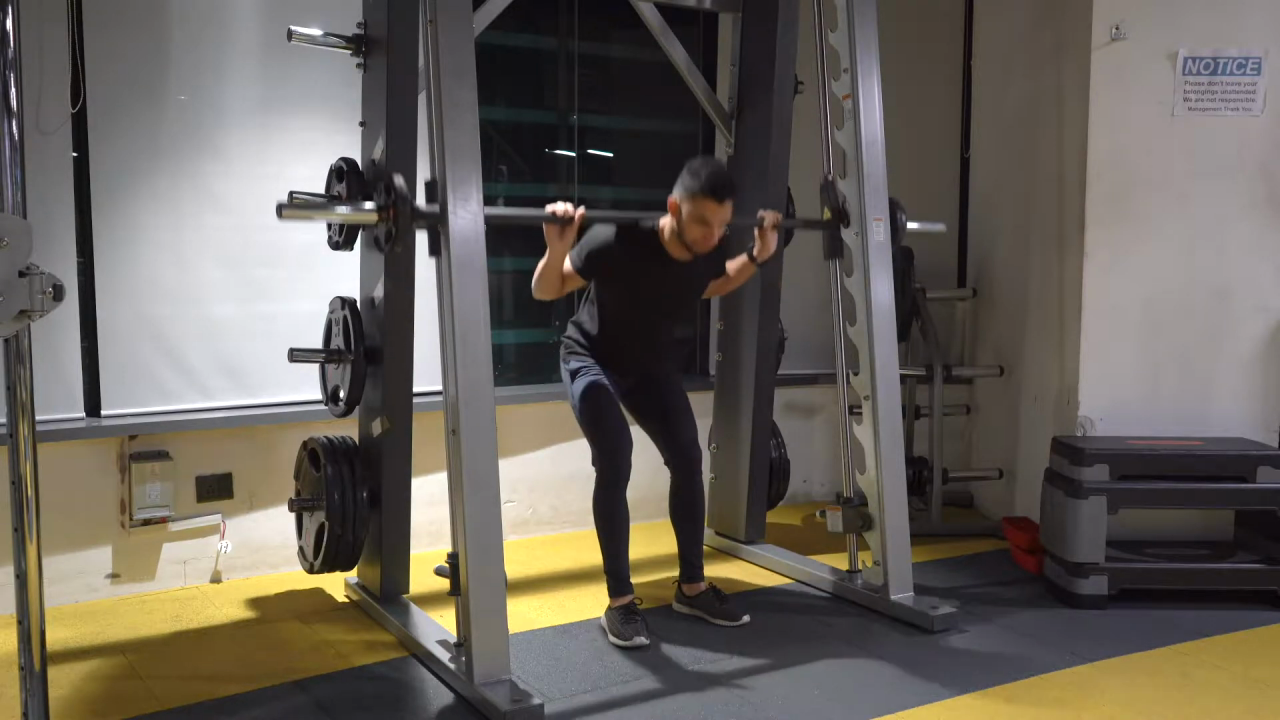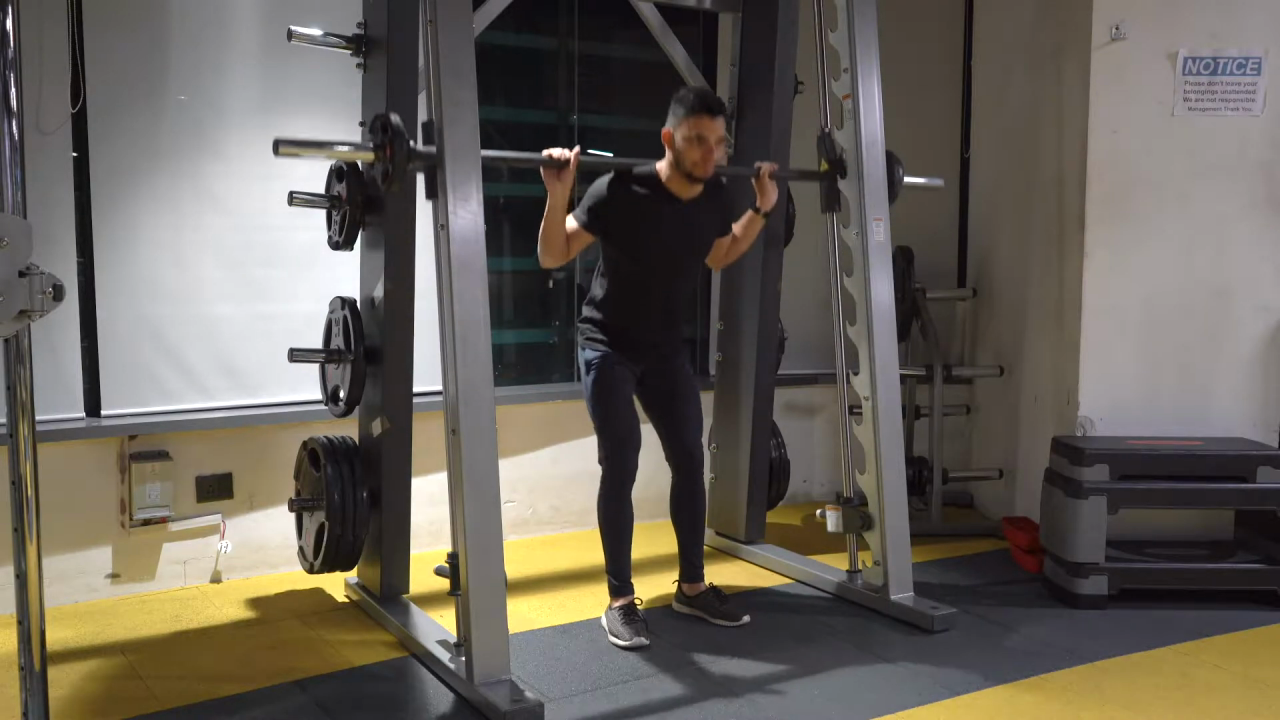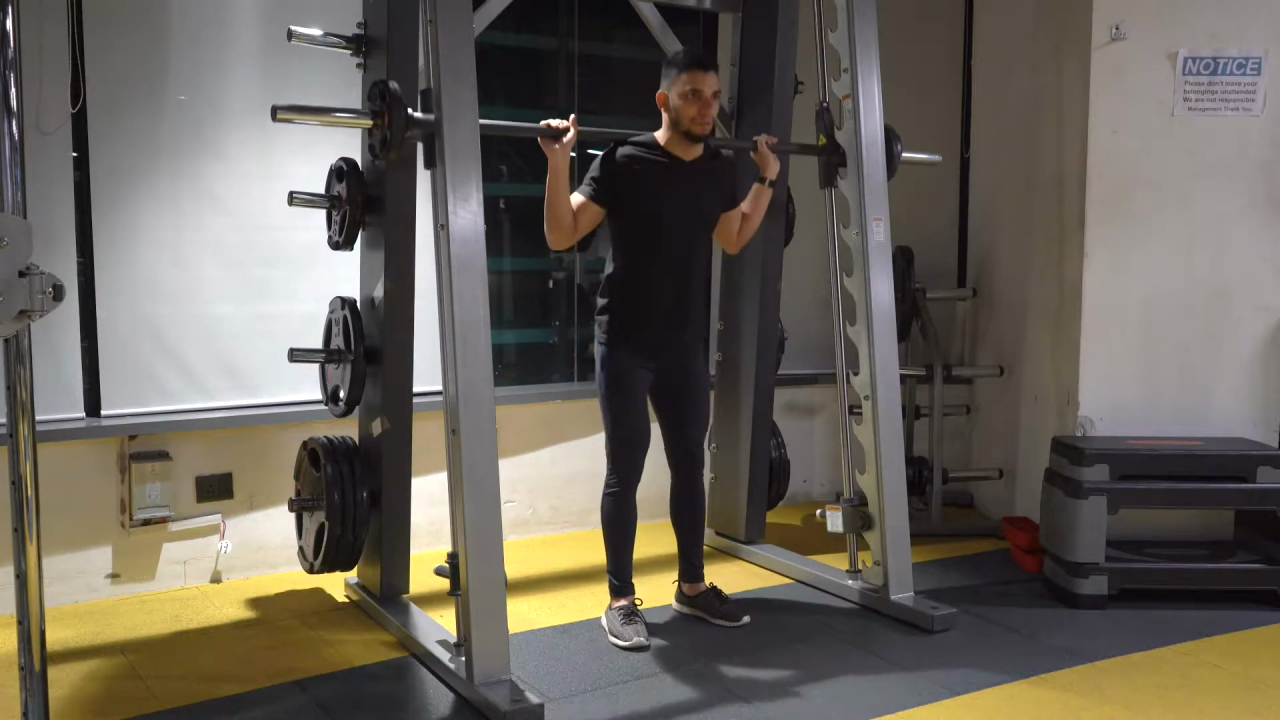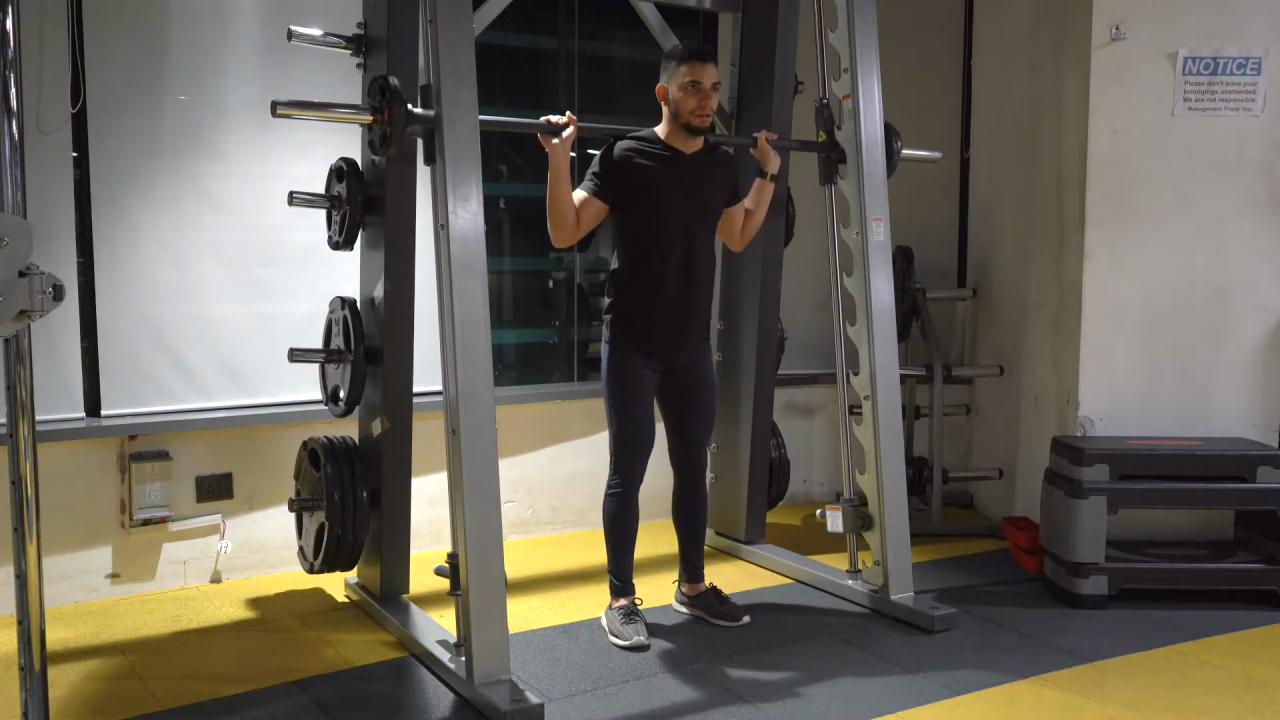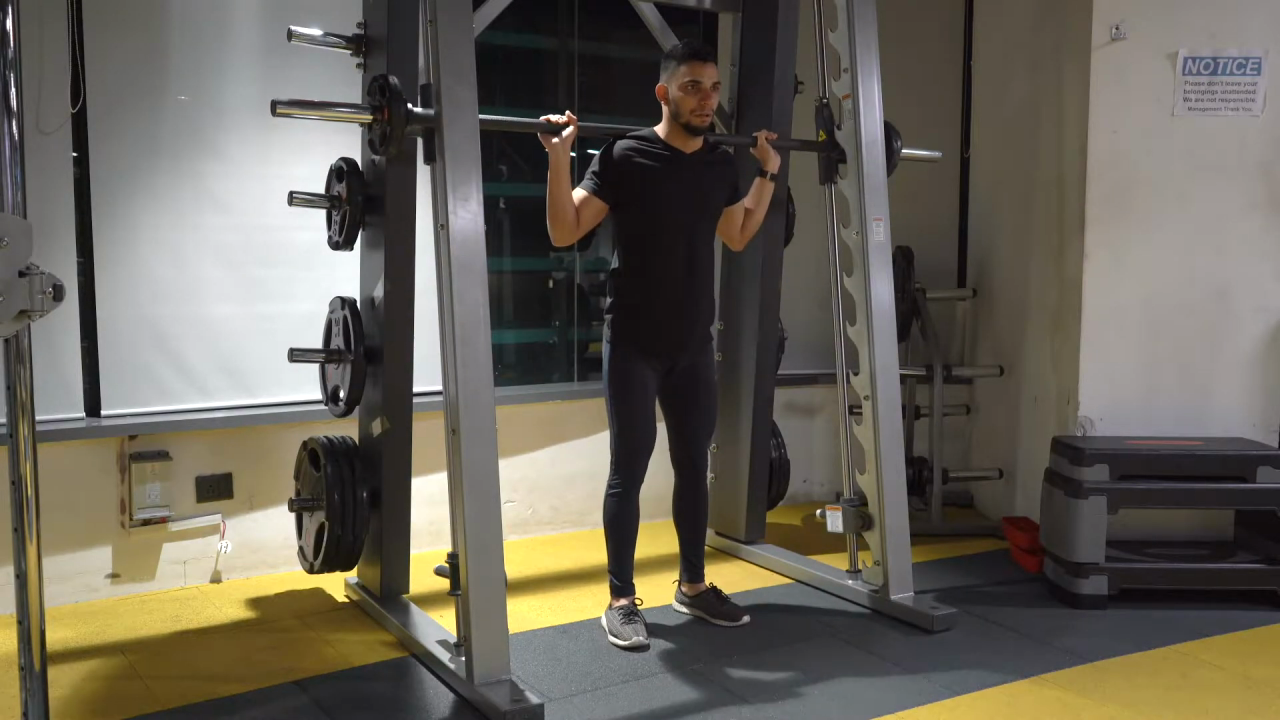
dt=0.4s
person 1, frame 1
left shoulder: (710, 250)
right shoulder: (617, 243)
right elbow: (544, 292)
left wrist: (759, 254)
right wrist: (557, 248)
left hip: (652, 361)
right hip: (591, 358)
left knee: (688, 459)
right knee: (615, 464)
left ankle: (692, 586)
right ankle: (620, 601)
person 1, frame 2
left shoulder: (716, 197)
right shoulder: (621, 192)
left elbow: (720, 256)
right elbow: (552, 256)
left wrist: (762, 207)
right wrist: (558, 196)
left hip: (667, 347)
right hip: (608, 346)
left knee: (689, 460)
right knee: (620, 466)
left ankle: (693, 586)
right ankle: (620, 600)
person 1, frame 3
left shoulder: (719, 169)
right shoulder: (624, 162)
left elbow: (733, 239)
right elbow: (560, 236)
left wrist: (766, 178)
right wrist: (558, 163)
left hip: (685, 345)
right hip: (625, 343)
left knee: (689, 464)
right knee: (626, 470)
left ankle: (692, 586)
right ankle: (621, 600)
person 1, frame 4
left shoulder: (720, 164)
right shoulder: (625, 157)
left elbow: (738, 237)
right elbow: (564, 234)
left wrist: (768, 173)
right wrist: (559, 159)
left hip: (691, 343)
right hip: (633, 343)
left knee: (692, 464)
right knee: (629, 470)
left ankle: (693, 585)
right ankle: (621, 600)
person 1, frame 5
left shoulder: (720, 163)
right shoulder: (626, 157)
left elbow: (737, 236)
right elbow: (564, 233)
left wrist: (768, 173)
right wrist: (560, 158)
left hip: (693, 343)
right hip: (634, 343)
left knee: (693, 464)
right knee: (630, 469)
left ankle: (693, 585)
right ankle: (621, 600)
